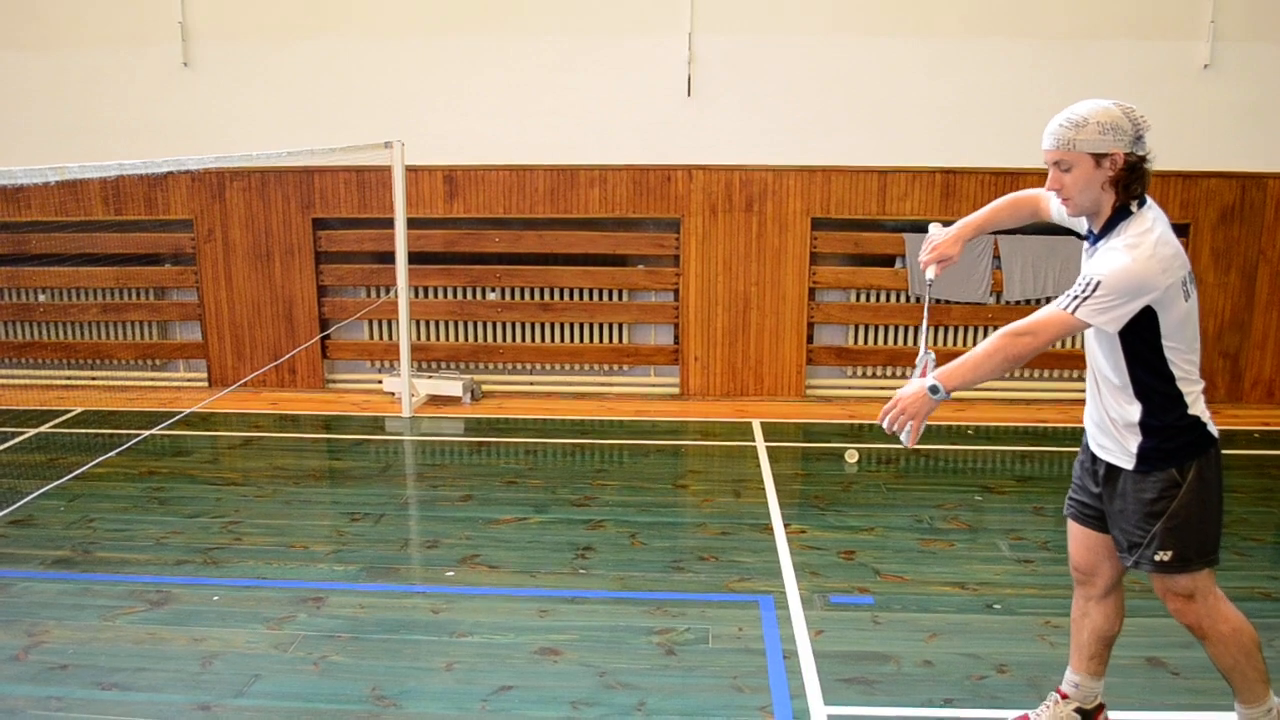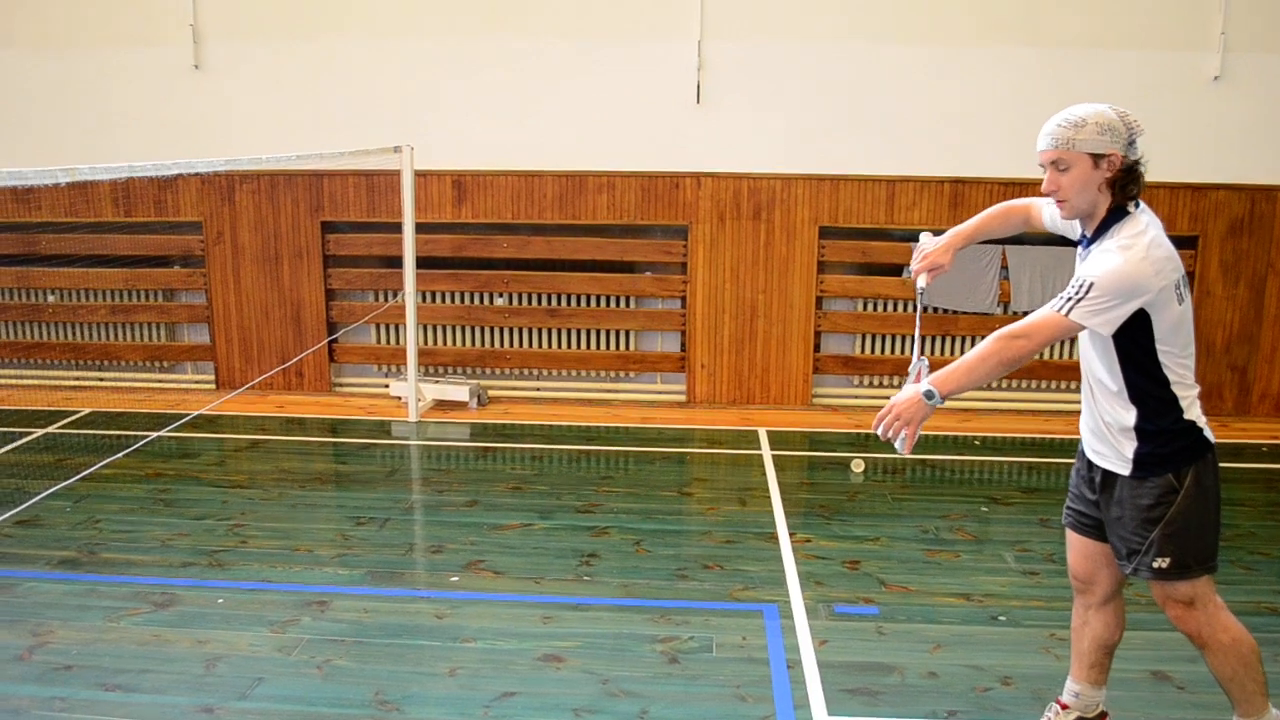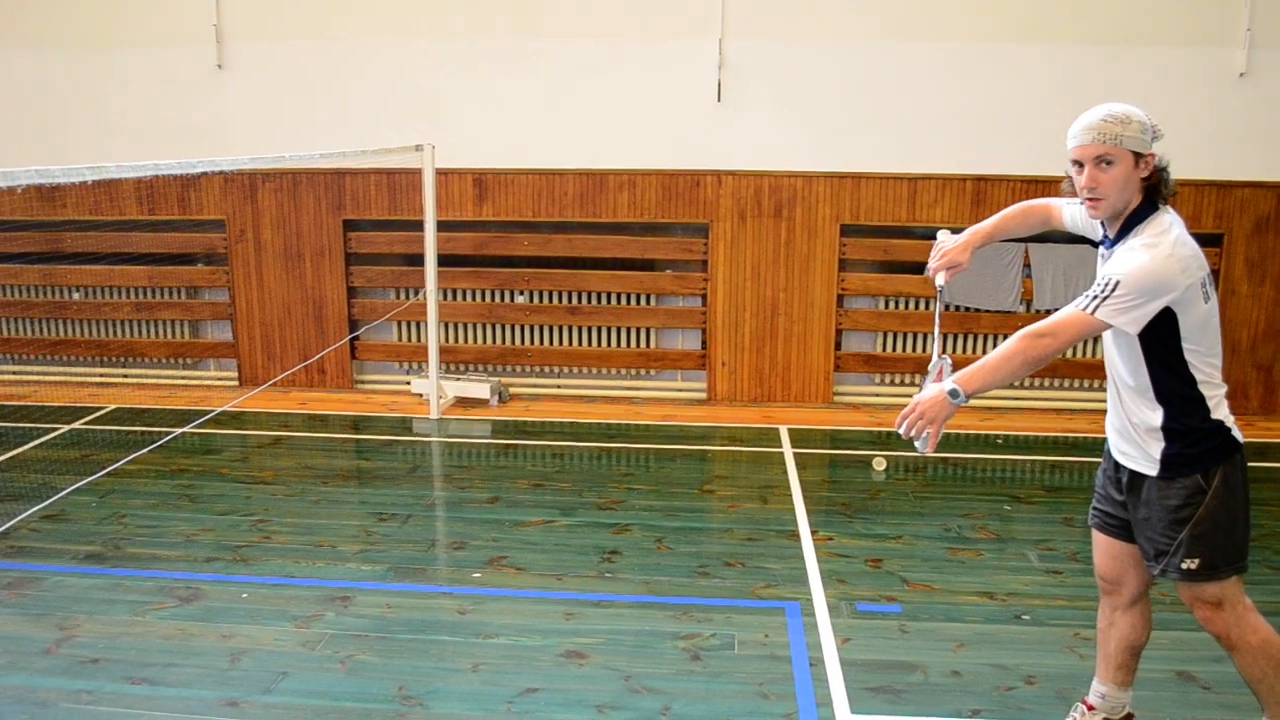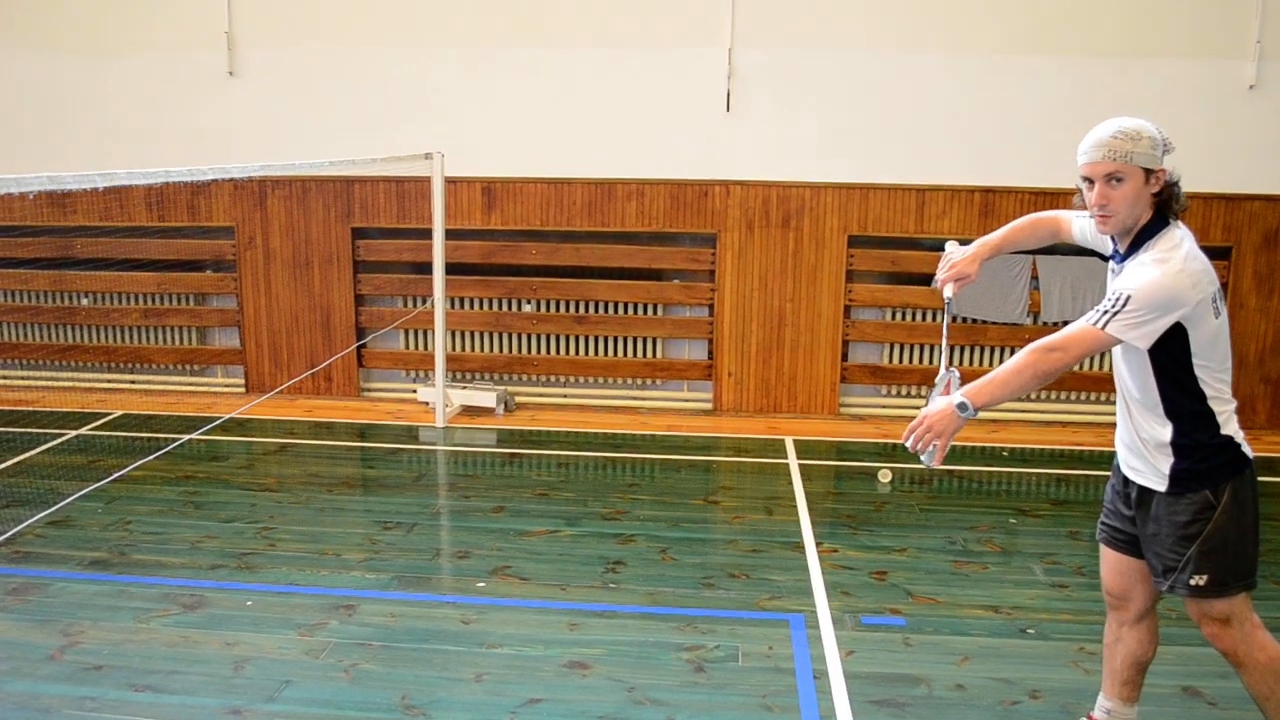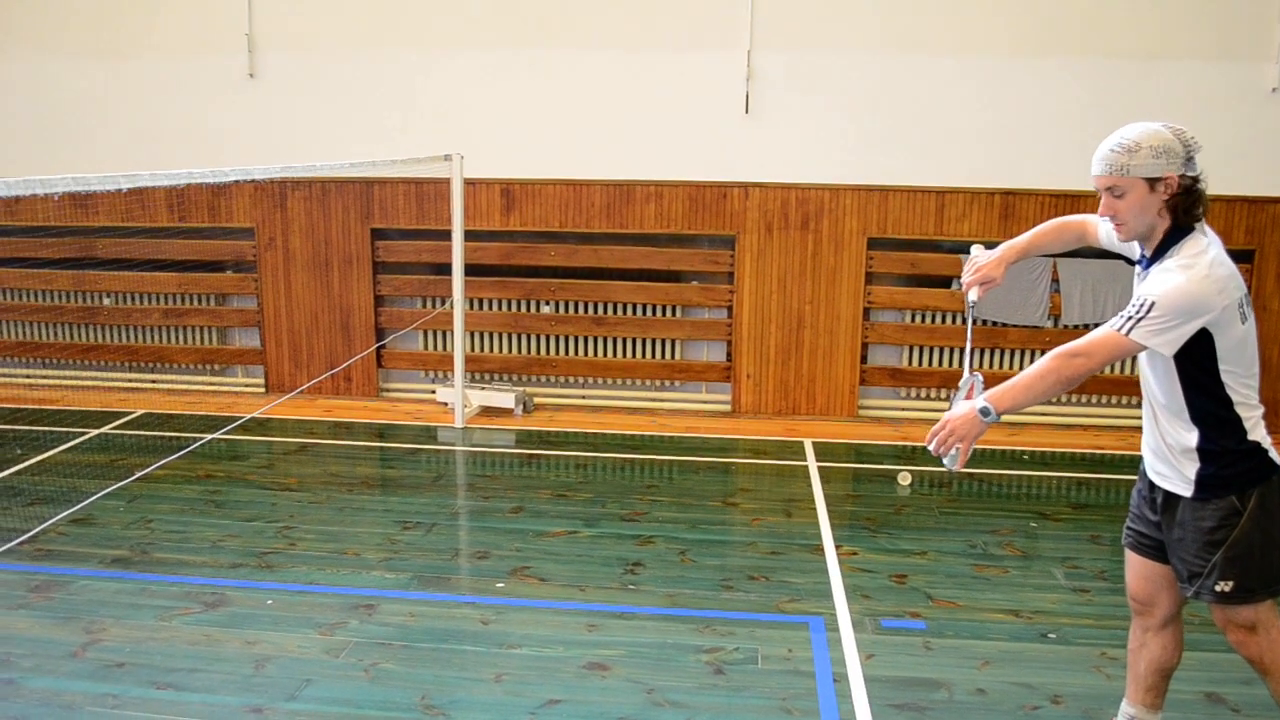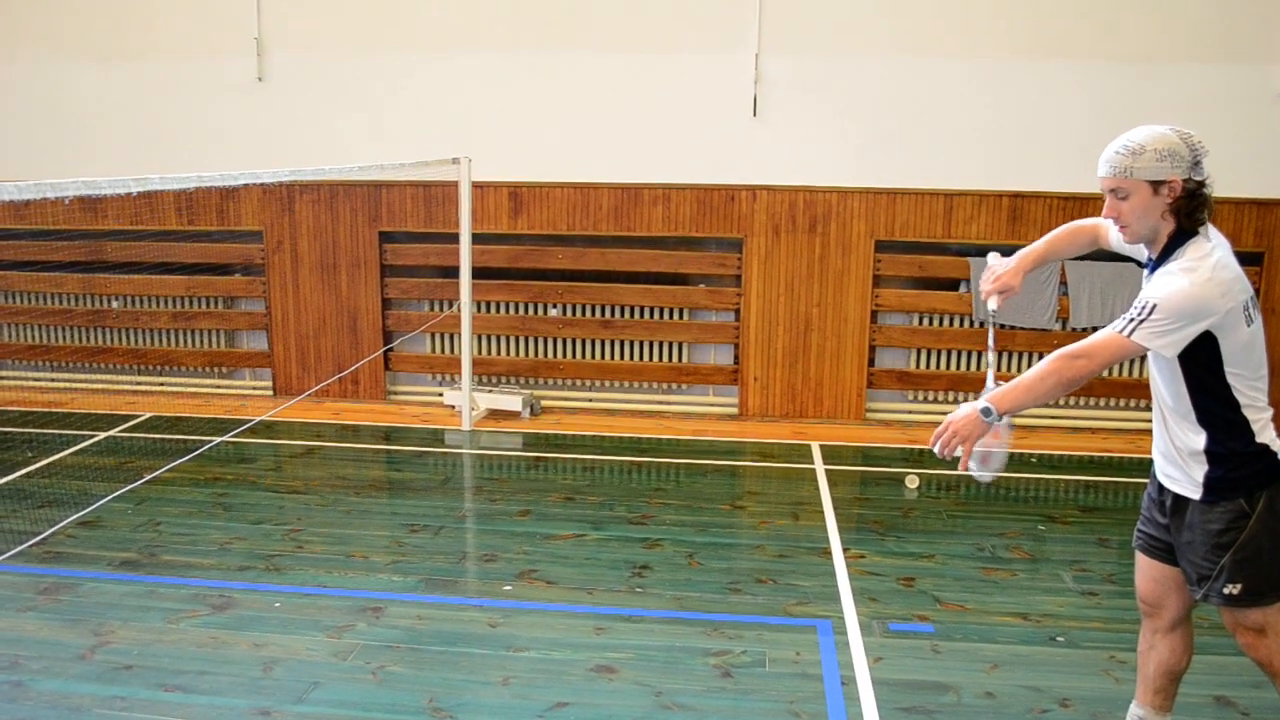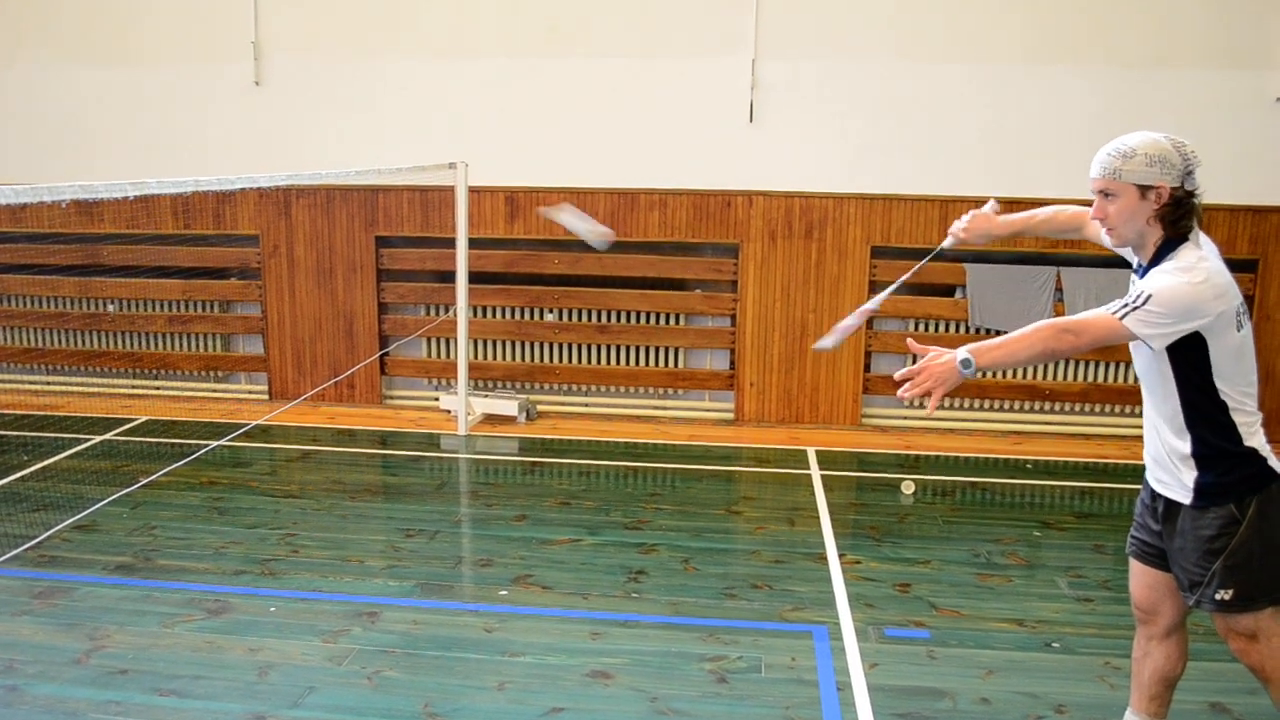
dt=0.4s
person 1, frame 1
left shoulder: (1138, 255)
right shoulder: (1108, 208)
left elbow: (1028, 338)
right elbow: (1030, 203)
left wrist: (936, 386)
right wrist: (961, 230)
left hip: (1162, 457)
right hip: (1105, 443)
left knee: (1189, 599)
right knee: (1092, 576)
person 1, frame 2
left shoulder: (1130, 258)
right shoulder: (1100, 215)
left elbow: (1021, 342)
right elbow: (1022, 212)
left wrist: (930, 392)
right wrist: (952, 239)
left hip: (1158, 462)
right hip: (1102, 451)
left knee: (1189, 607)
right knee: (1091, 584)
person 1, frame 3
left shoulder: (1155, 256)
right shoulder: (1115, 215)
left elbow: (1046, 340)
right elbow: (1041, 211)
left wrist: (953, 391)
right wrist: (971, 238)
left hip: (1186, 462)
right hip: (1129, 451)
left knee: (1217, 608)
right knee: (1118, 586)
person 1, frame 4
left shoulder: (1166, 272)
right shoulder: (1129, 231)
left elbow: (1055, 355)
right elbow: (1051, 224)
left wrist: (961, 405)
right wrist: (978, 250)
left hip: (1195, 478)
right hip: (1137, 467)
left knee: (1224, 624)
right knee: (1125, 601)
person 1, frame 5
left shoulder: (1190, 278)
right shoulder: (1157, 235)
left elbow: (1079, 360)
right elbow: (1078, 228)
left wrist: (984, 409)
right wrist: (1004, 254)
left hip: (1221, 483)
right hip: (1164, 473)
right knee: (1149, 605)
person 1, frame 6
left shoulder: (1195, 281)
right shoulder: (1171, 238)
left elbow: (1082, 363)
right elbow: (1088, 231)
left wrist: (986, 408)
right wrist: (1019, 263)
left hip: (1232, 486)
right hip: (1175, 475)
right knee: (1160, 608)
person 1, frame 7
left shoulder: (1188, 282)
right shoulder: (1160, 242)
left elbow: (1067, 337)
right elbow: (1079, 222)
left wrist: (964, 360)
right wrist: (1001, 224)
left hip: (1223, 492)
right hip: (1167, 482)
right knee: (1154, 615)
